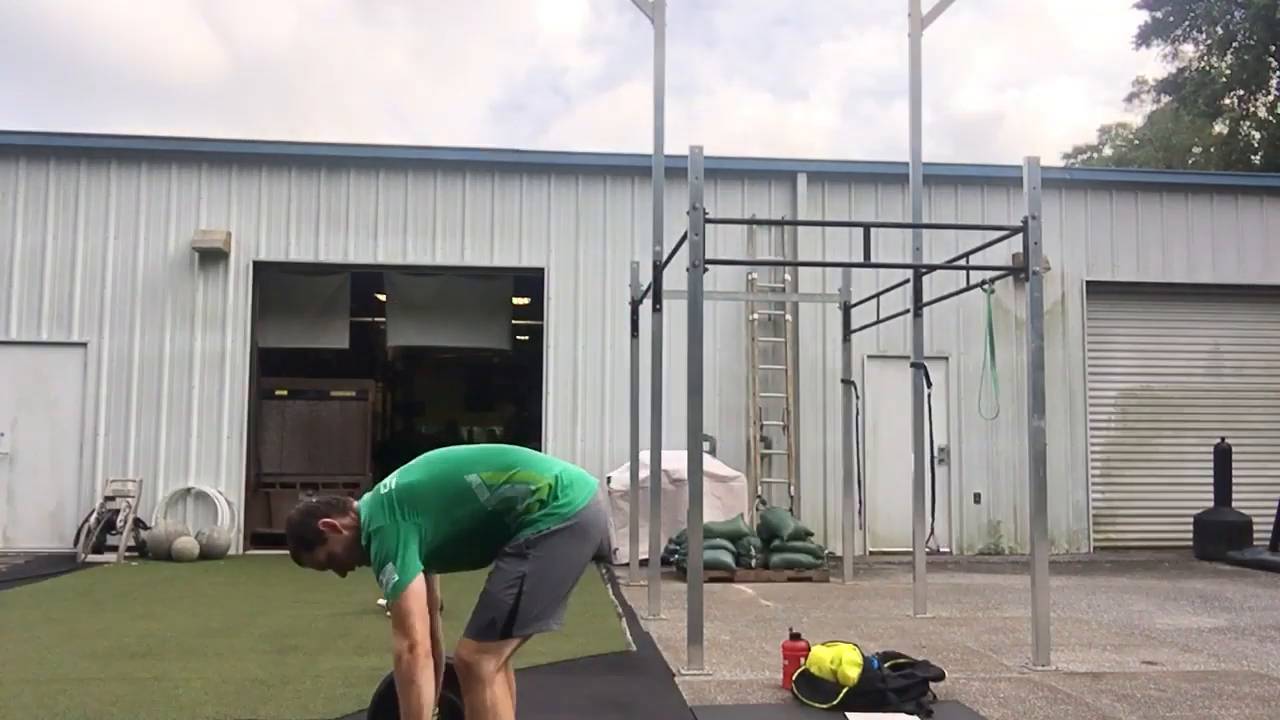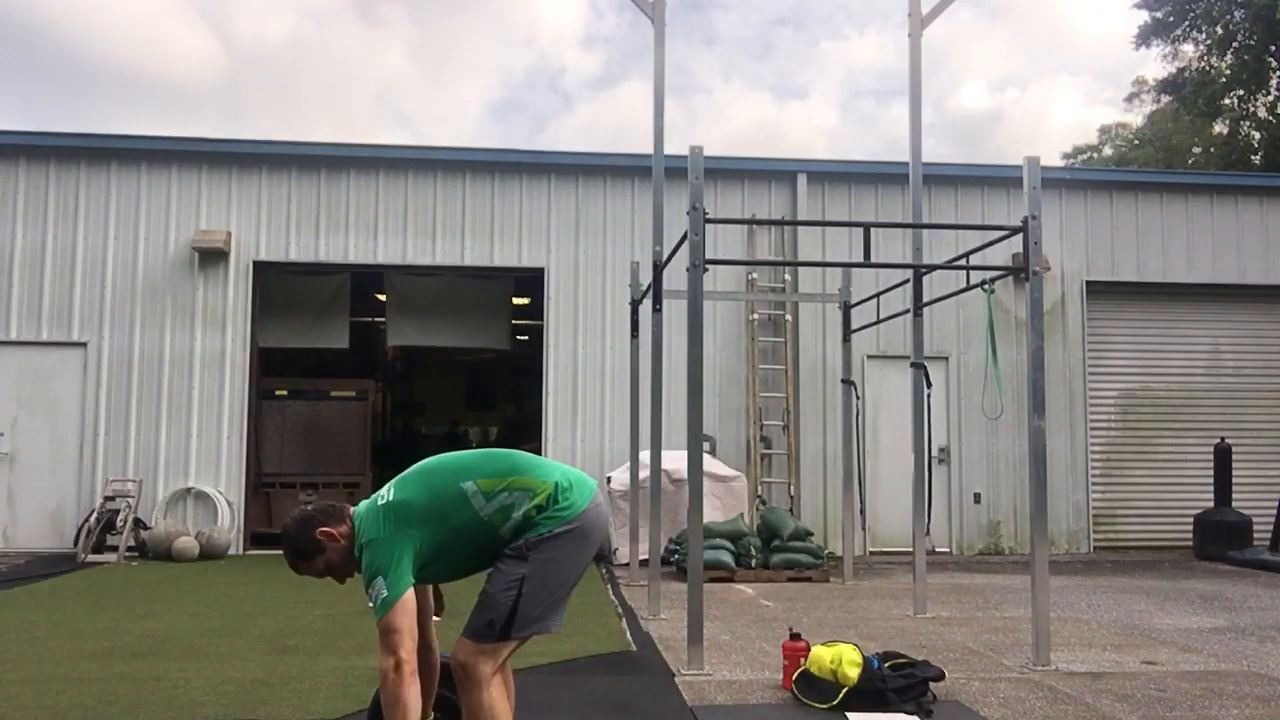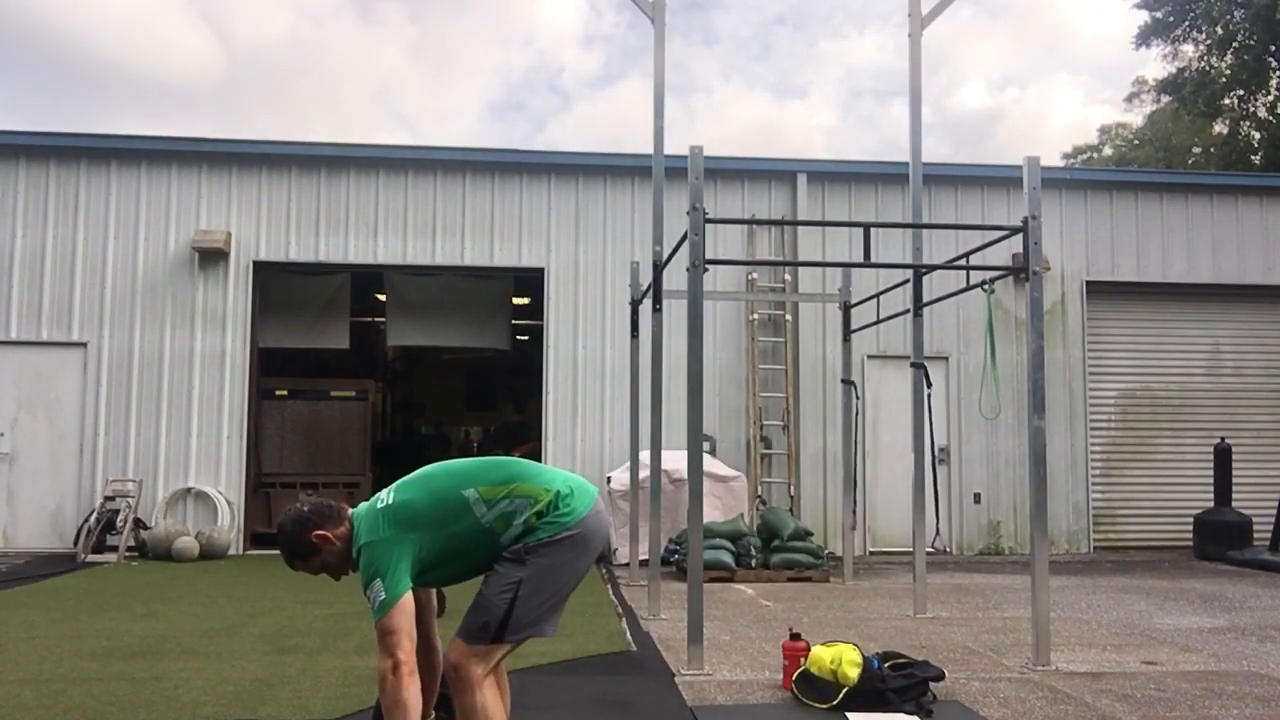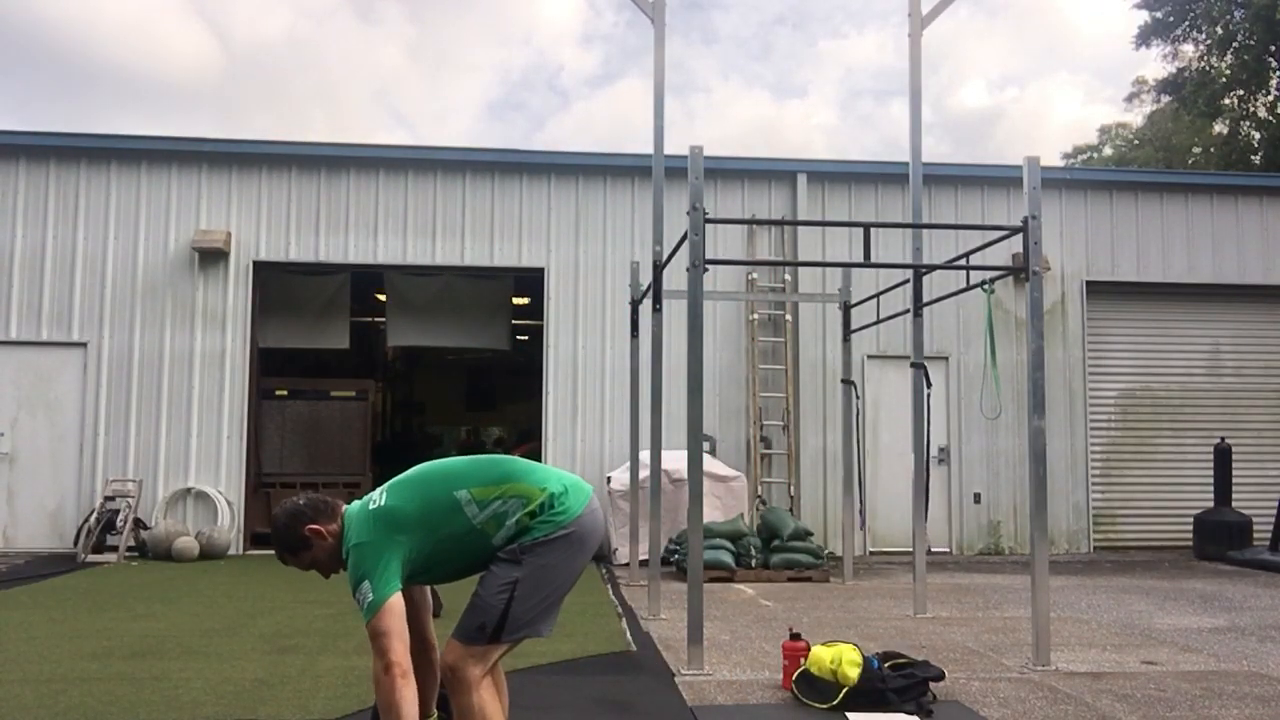
dt=0.7s
person 1, frame 1
left shoulder: (385, 526)
right shoulder: (397, 511)
left elbow: (412, 648)
right elbow: (426, 637)
left hip: (563, 512)
right hip: (575, 503)
left knee: (477, 661)
right knee: (491, 652)
person 1, frame 2
left shoulder: (382, 538)
right shoulder: (392, 520)
left elbow: (400, 662)
right elbow: (421, 643)
left hip: (562, 515)
right hip: (574, 505)
left knee: (474, 662)
right knee: (489, 653)
person 1, frame 3
left shoulder: (379, 542)
right shoulder: (391, 522)
left elbow: (399, 664)
right elbow: (424, 645)
left hip: (563, 522)
right hip: (576, 509)
left knee: (466, 664)
right knee: (482, 653)
person 1, frame 4
left shoulder: (369, 541)
right shoulder: (383, 521)
left elbow: (394, 666)
right elbow: (421, 645)
left hip: (556, 520)
right hip: (570, 509)
left knee: (463, 666)
right knee: (479, 656)
